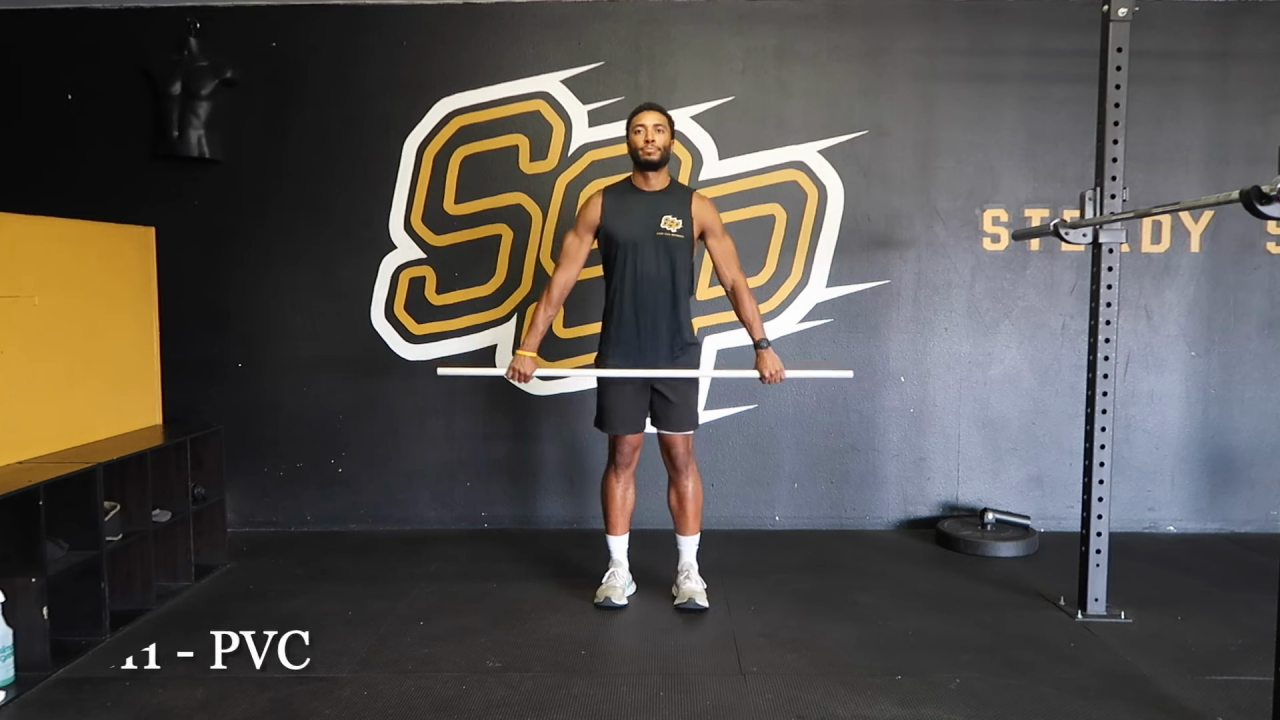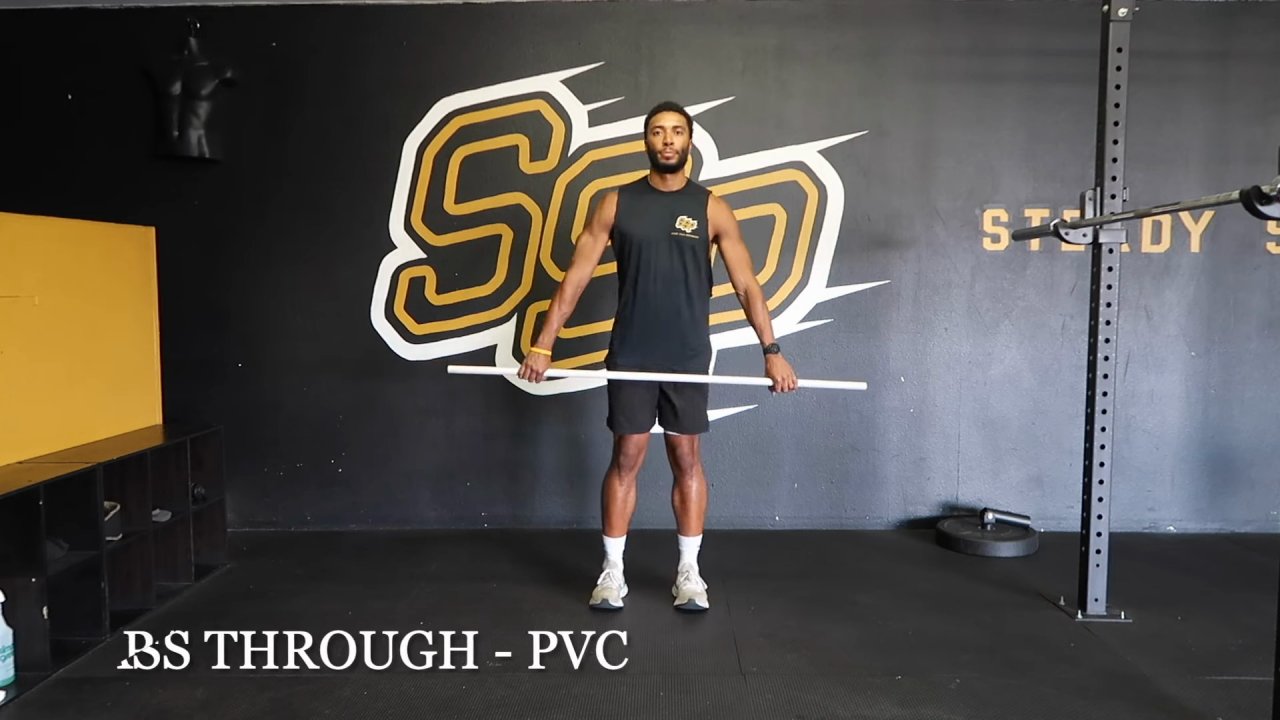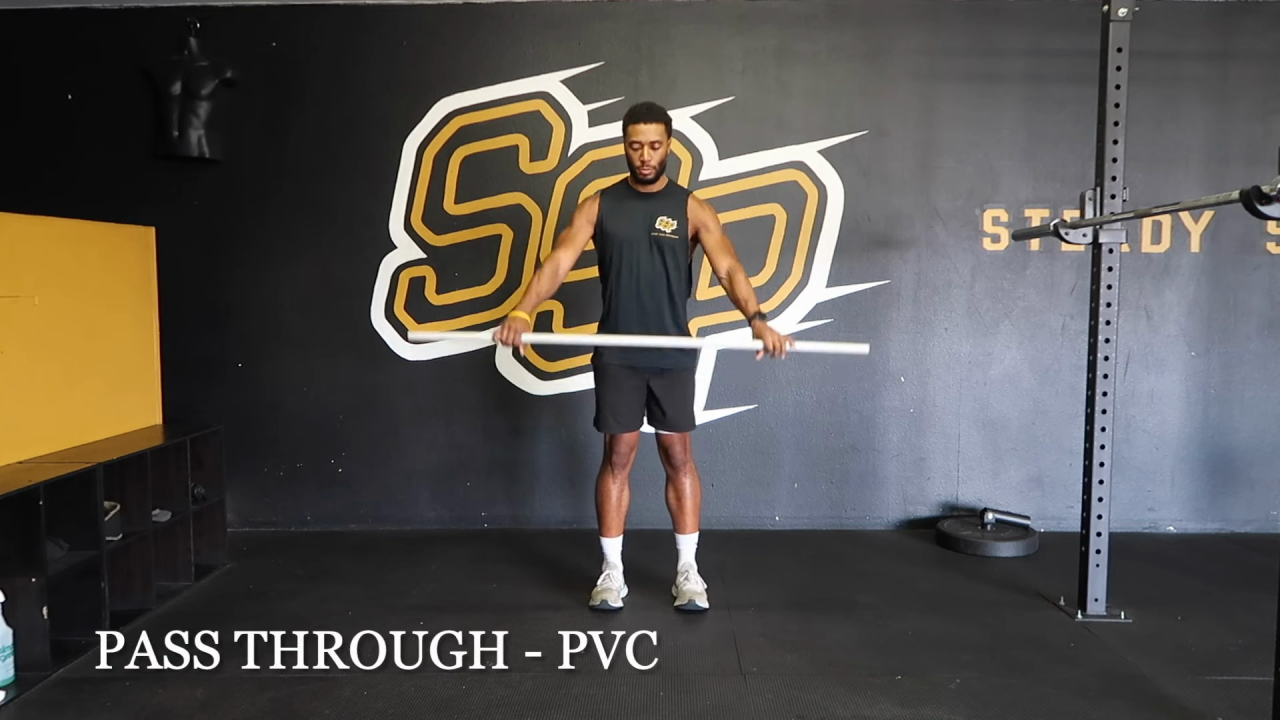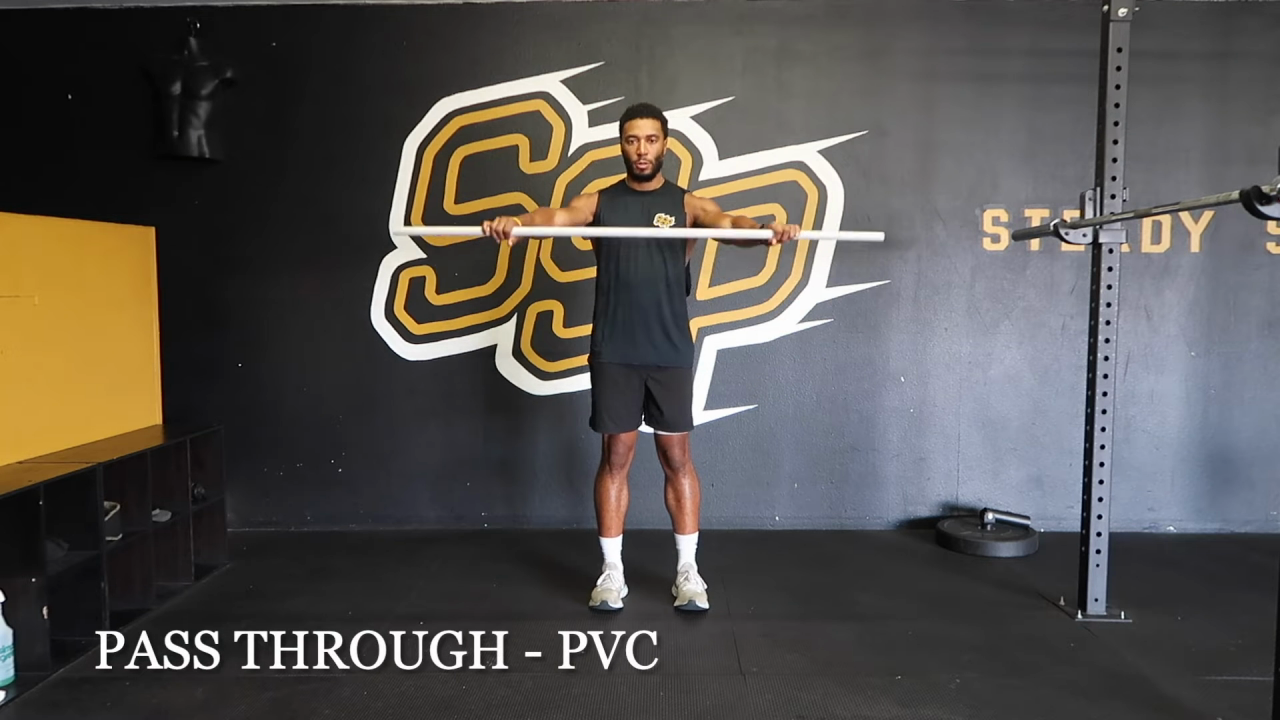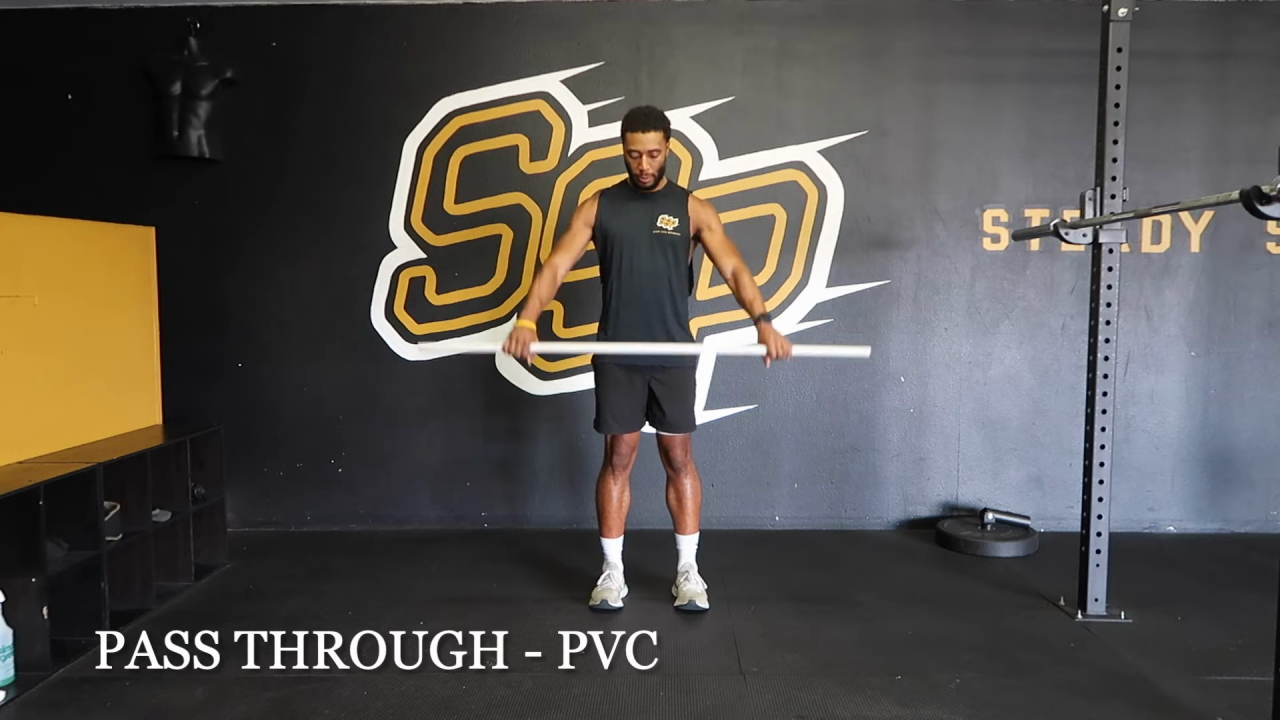
dt=0.5s
person 1, frame 1
left shoulder: (696, 206)
right shoulder: (601, 205)
left elbow: (734, 280)
right elbow: (561, 279)
left wrist: (762, 345)
right wrist: (529, 346)
left hip: (677, 354)
right hip: (620, 354)
left knee: (681, 459)
right knee: (621, 458)
left ankle: (688, 571)
right ankle: (618, 569)
person 1, frame 2
left shoulder: (712, 208)
right shoulder: (616, 204)
left elbow: (746, 285)
right elbow: (575, 277)
left wrist: (772, 351)
right wrist: (542, 345)
left hip: (687, 356)
right hip: (630, 354)
left knee: (686, 460)
right knee: (626, 459)
left ankle: (688, 571)
right ankle: (612, 572)
person 1, frame 3
left shoulder: (692, 208)
right shoulder: (598, 205)
left elbow: (727, 265)
right elbow: (558, 260)
left wrist: (758, 318)
right wrist: (523, 311)
left hip: (673, 354)
right hip: (616, 354)
left knee: (679, 457)
right knee: (617, 458)
left ankle: (687, 571)
right ankle: (612, 571)
person 1, frame 4
left shoulder: (689, 203)
right shoulder: (598, 202)
left elbow: (729, 224)
right elbow: (555, 217)
left wrist: (766, 228)
right wrist: (515, 222)
left hip: (671, 353)
right hip: (614, 354)
left knee: (677, 459)
right knee: (615, 458)
left ankle: (687, 571)
right ankle: (612, 571)
person 1, frame 5
left shoulder: (692, 208)
right shoulder: (598, 206)
left elbow: (733, 267)
right elbow: (557, 265)
left wrist: (763, 321)
right wrist: (527, 320)
left hip: (674, 355)
right hip: (616, 355)
left knee: (679, 459)
right knee: (617, 459)
left ankle: (687, 571)
right ankle: (612, 572)
